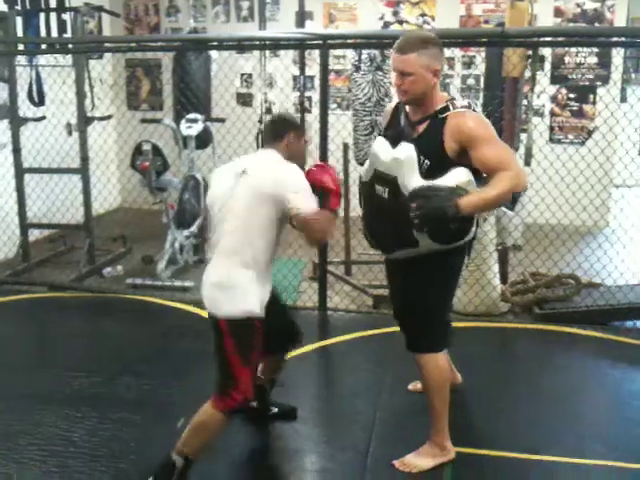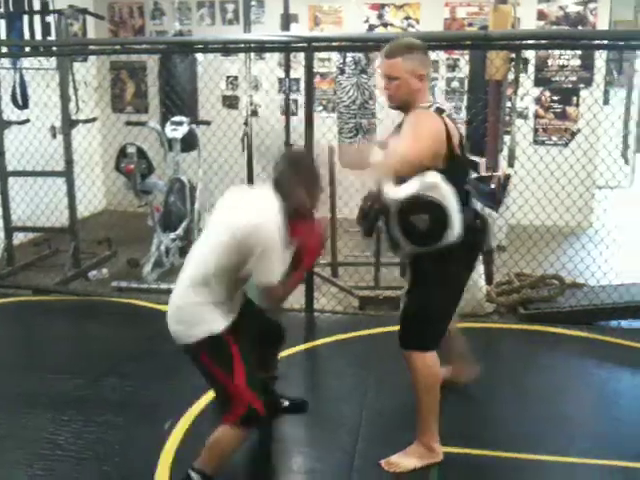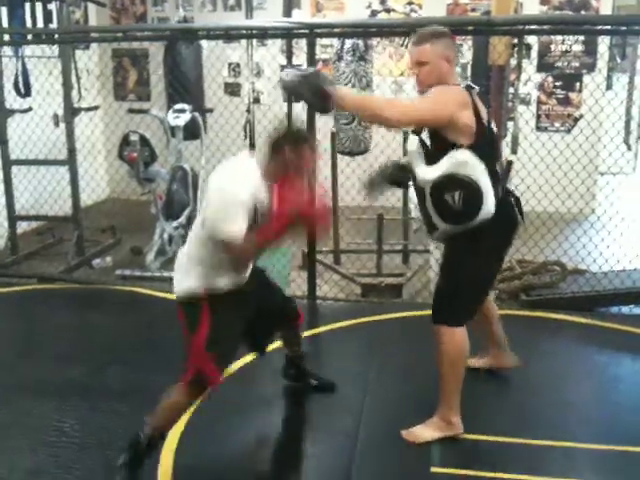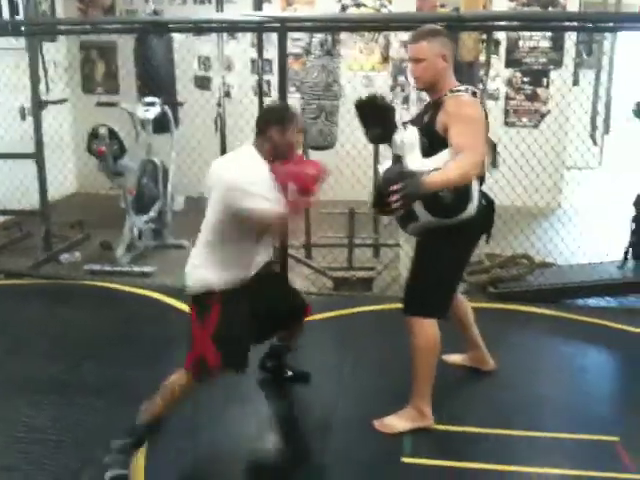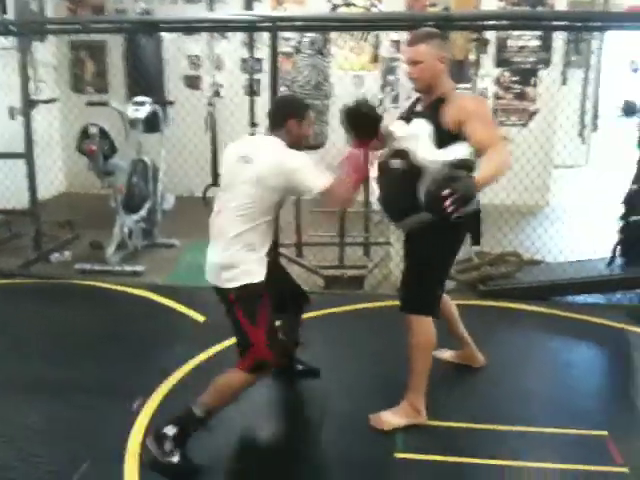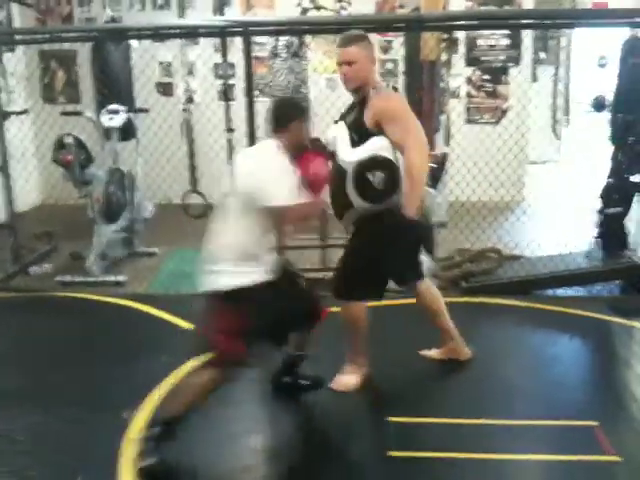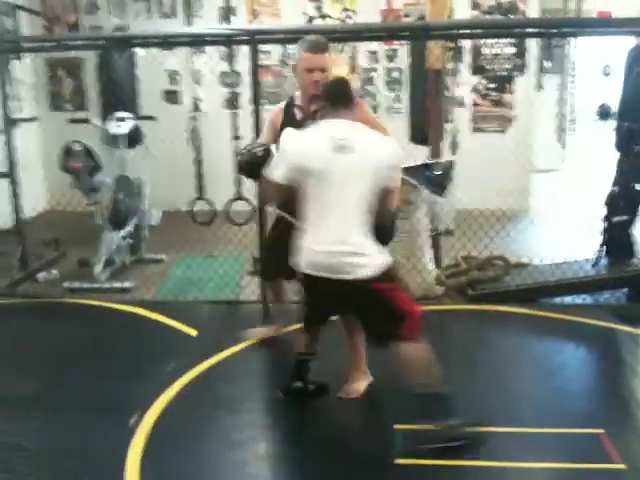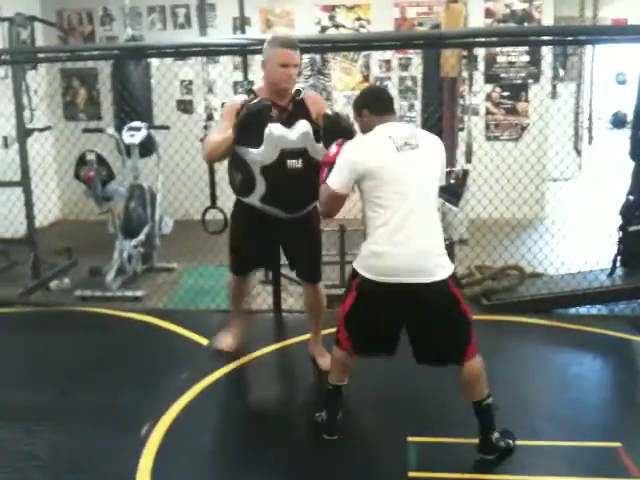
dt=0.4s
person 1, frame 1
left shoulder: (463, 123)
right shoulder: (394, 112)
left elbow: (511, 179)
left wrist: (458, 207)
left hip: (436, 247)
left knee: (425, 341)
right knee: (415, 324)
left ankle: (441, 444)
right ankle: (449, 376)
person 1, frame 2
left shoulder: (425, 123)
right shoulder: (420, 120)
left elbow: (392, 162)
right elbow: (405, 173)
left wrist: (345, 155)
left hip: (447, 246)
left knee: (417, 340)
right knee: (434, 311)
left ankle: (428, 444)
person 1, frame 3
left shoulder: (452, 97)
right shoulder: (452, 101)
left elbow: (394, 112)
right elbow: (442, 160)
left wrist: (327, 91)
left hip: (485, 225)
right hip: (480, 218)
left knee: (448, 315)
right knee: (472, 291)
left ankle: (448, 418)
right ankle: (499, 352)
person 1, frame 4
left shoulder: (461, 106)
right shoulder: (434, 105)
left elbow: (469, 166)
right elbow: (422, 151)
left wrist: (419, 185)
left hip: (455, 222)
right hip: (445, 218)
left knee: (421, 308)
right knee: (444, 291)
left ankle: (420, 409)
right ankle: (479, 355)
person 1, frame 5
left shoulder: (465, 105)
right shoulder: (420, 105)
left elbow: (498, 154)
left wrist: (471, 185)
left hip: (441, 219)
right hip: (423, 217)
left knee: (418, 305)
right knee: (430, 292)
left ankle: (415, 405)
right ankle: (469, 350)
person 1, frame 6
left shoulder: (384, 103)
right shoulder: (357, 105)
left elbow: (417, 151)
left wrist: (407, 213)
right wrist: (329, 163)
left hip: (386, 215)
right hip: (375, 211)
left knee: (348, 290)
right knee: (412, 278)
left ankle: (356, 363)
right ankle: (454, 344)
person 1, frame 7
left shoulder: (351, 110)
right shoulder: (281, 113)
right hip: (293, 215)
right knee: (270, 272)
left ankle: (360, 370)
right ankle: (277, 324)
person 1, frame 8
left shoulder: (311, 101)
right shoulder: (242, 105)
left elbow: (335, 134)
right elbow: (210, 152)
left wrist: (342, 133)
right wrist: (238, 130)
left hip: (301, 210)
right hip: (255, 209)
left knee: (312, 280)
right knee: (240, 271)
left ankle: (316, 344)
right ankle: (235, 325)
person 2, frame 1
left shoulder: (226, 172)
right shoulder: (287, 173)
right elbow: (318, 234)
right wrist: (330, 196)
left hip: (253, 289)
right hip: (234, 299)
left knee: (281, 342)
right knee: (232, 397)
person 2, frame 2
left shoulder: (247, 192)
right shoulder: (267, 224)
right elbow: (272, 297)
left wrist: (292, 247)
right wrist: (304, 261)
left hip: (216, 303)
right hip: (202, 321)
left knee: (271, 337)
right knee: (247, 411)
left ankle: (268, 395)
person 2, frame 3
left shoulder: (268, 179)
right shoulder: (234, 187)
left elbow: (268, 223)
right elbow: (237, 255)
left wrist: (305, 214)
right wrist: (283, 219)
left hip: (240, 274)
right hip: (205, 285)
left knee: (289, 315)
right knee: (200, 378)
left ankle: (296, 371)
person 2, frame 4
left shoulder: (260, 162)
right shoulder: (246, 172)
right elbow: (268, 228)
left hip: (251, 267)
right hip: (218, 281)
left knee: (293, 314)
right knee: (201, 369)
left ankle: (275, 364)
right ankle: (132, 439)
person 2, frame 5
left shoulder: (237, 147)
right shoulder: (285, 160)
right elbow: (339, 197)
right wrist: (357, 165)
left hip: (230, 258)
right hip: (240, 271)
left knee: (294, 302)
right knee: (256, 364)
left ankle: (286, 359)
right ankle: (171, 432)
person 2, frame 6
left shoulder: (257, 155)
right shoulder: (271, 164)
right elbow: (297, 218)
left wrist: (301, 184)
left hip: (264, 267)
right hip: (237, 277)
left knee: (309, 312)
right knee: (224, 366)
left ankle: (289, 373)
right ankle: (160, 430)
person 2, frame 7
left shoulder: (298, 141)
right shoulder: (384, 145)
left elbow: (272, 194)
right elbow: (386, 204)
left hip: (313, 260)
right hip: (362, 262)
left knee: (314, 320)
right knee: (408, 331)
left ankle: (298, 380)
right ankle: (438, 411)
person 2, frame 8
left shoulder: (356, 149)
right shoulder: (433, 144)
left elbow: (326, 209)
left wrist: (332, 170)
left hip: (379, 267)
right hip: (432, 266)
left knee: (347, 339)
right knee: (465, 350)
left ankle: (329, 415)
right ankle: (490, 434)
